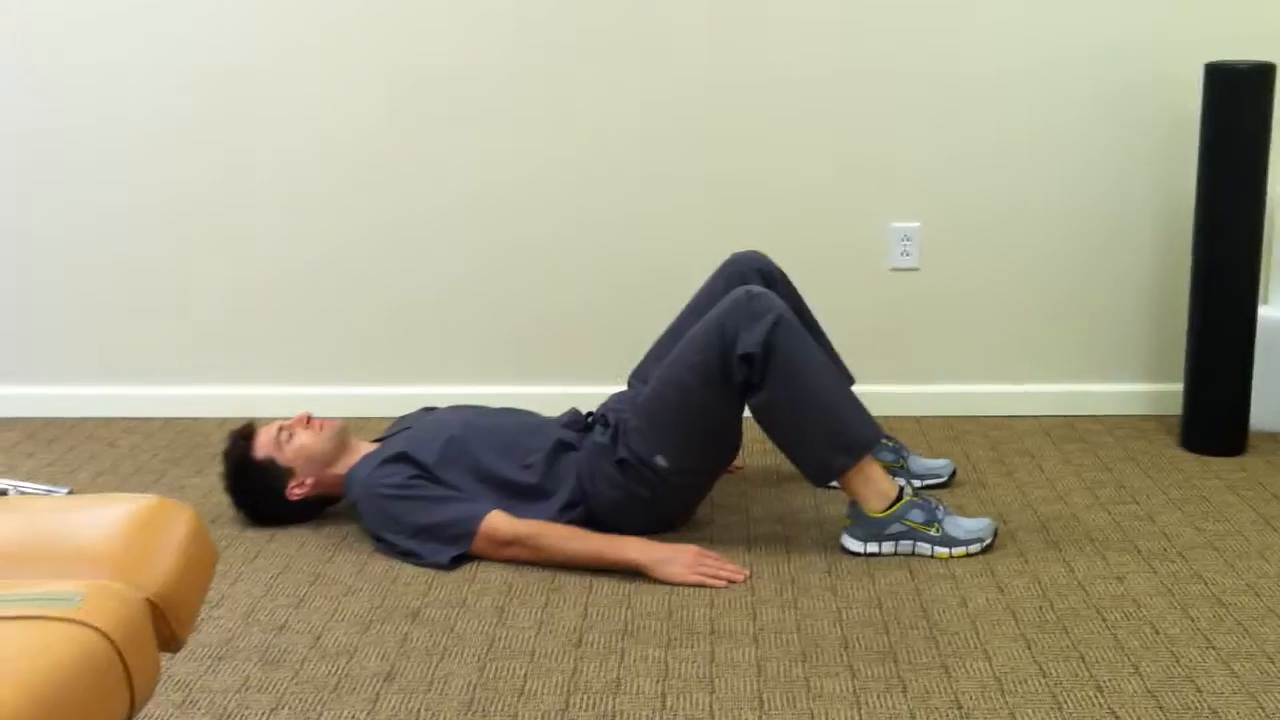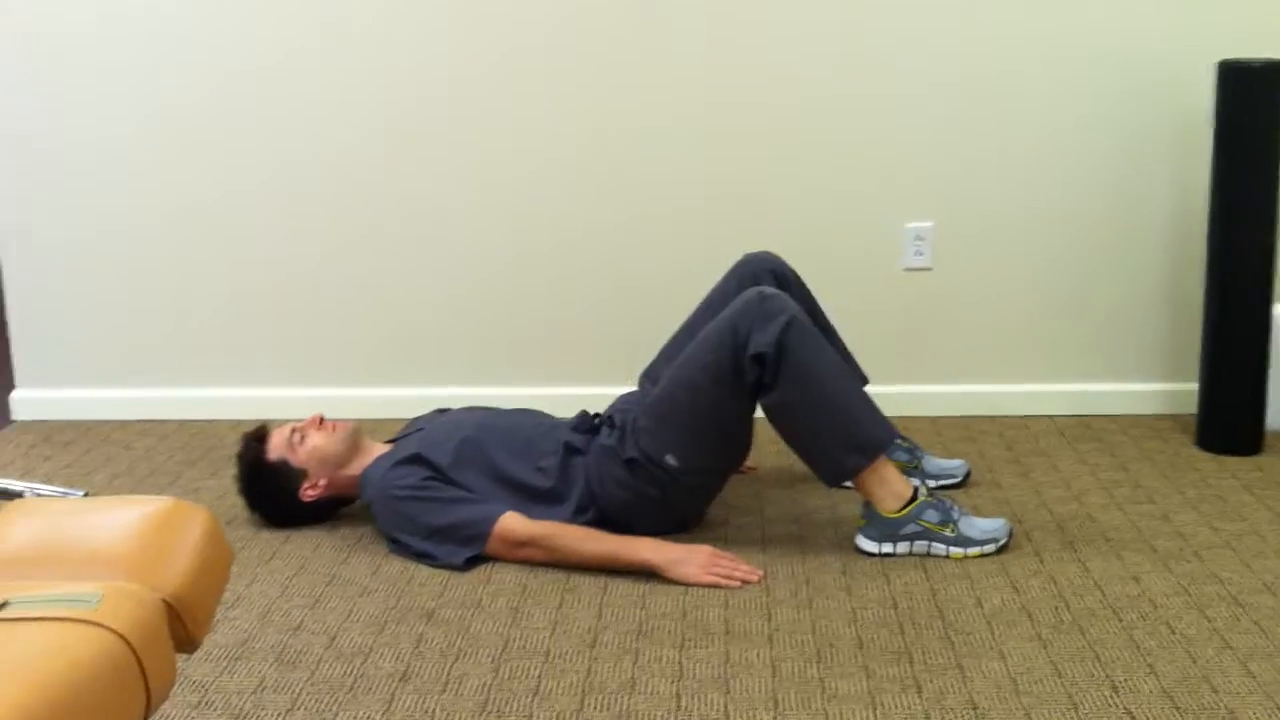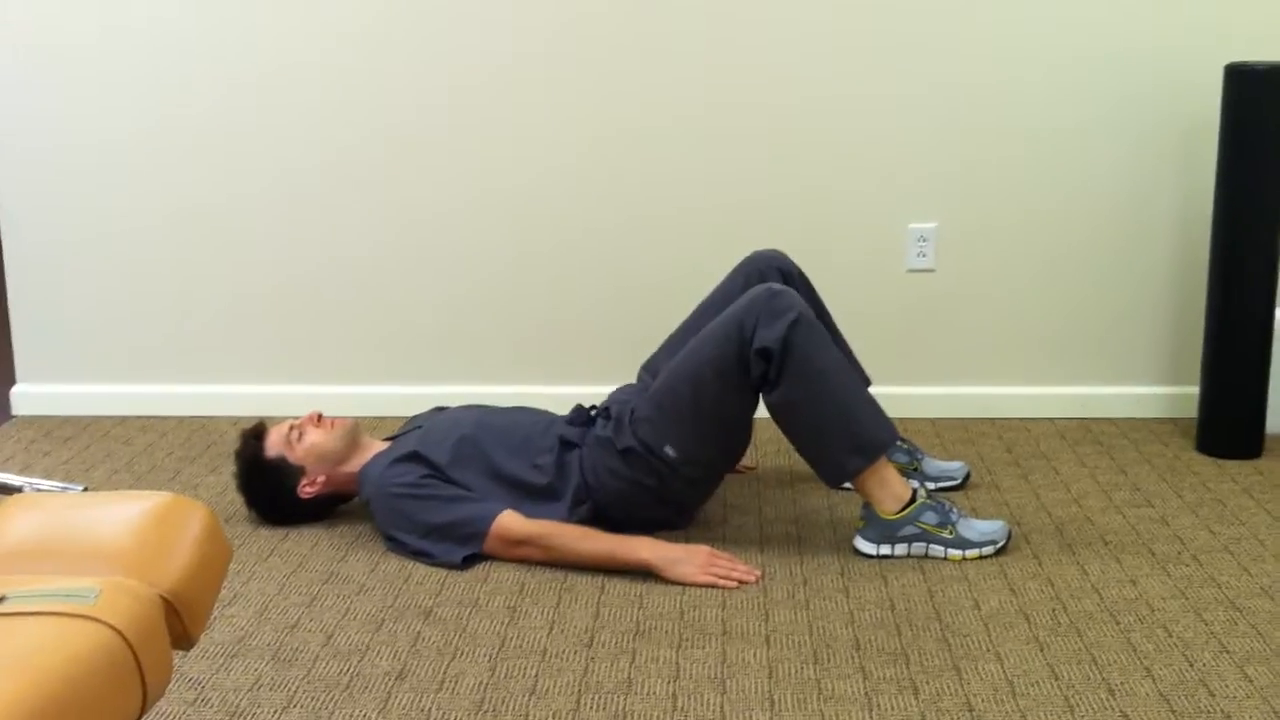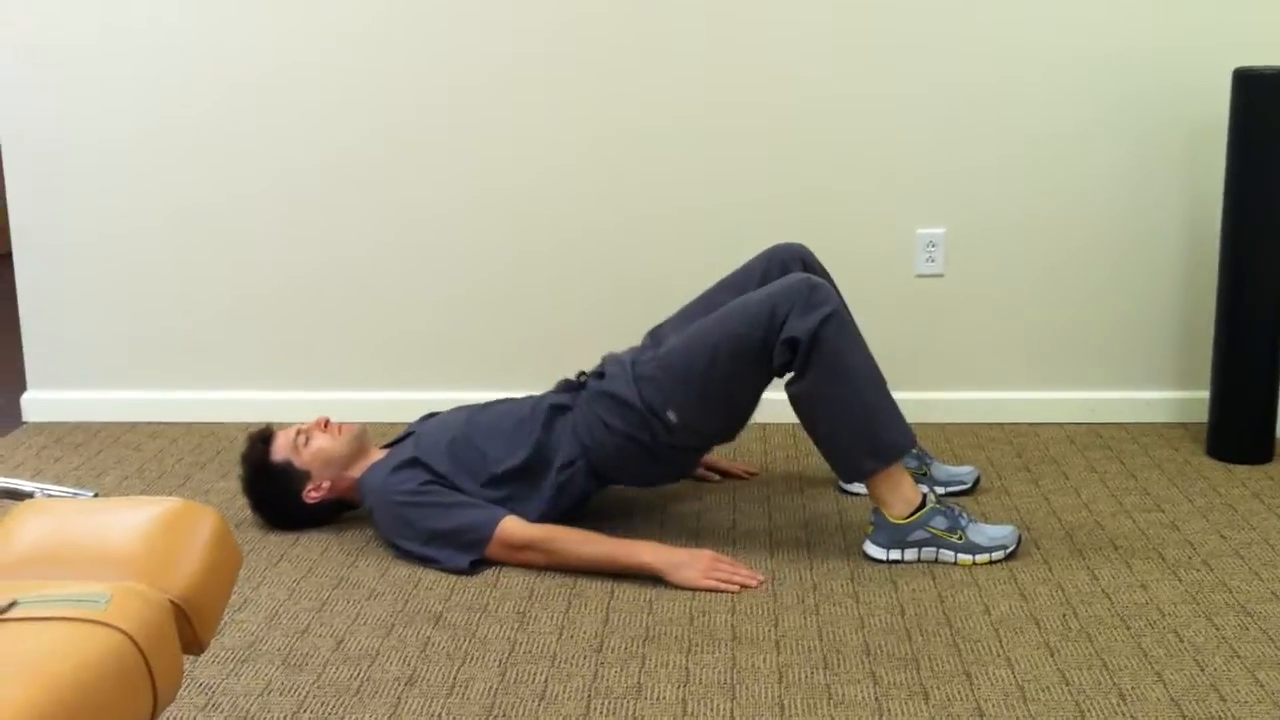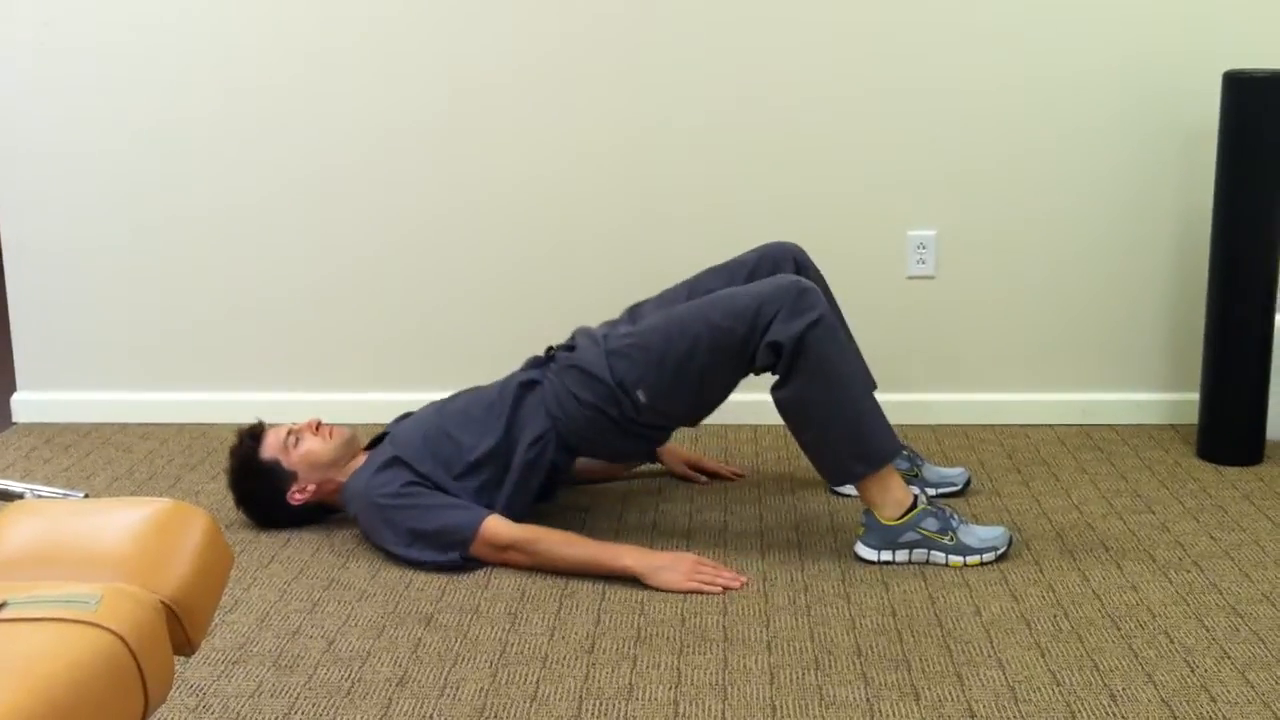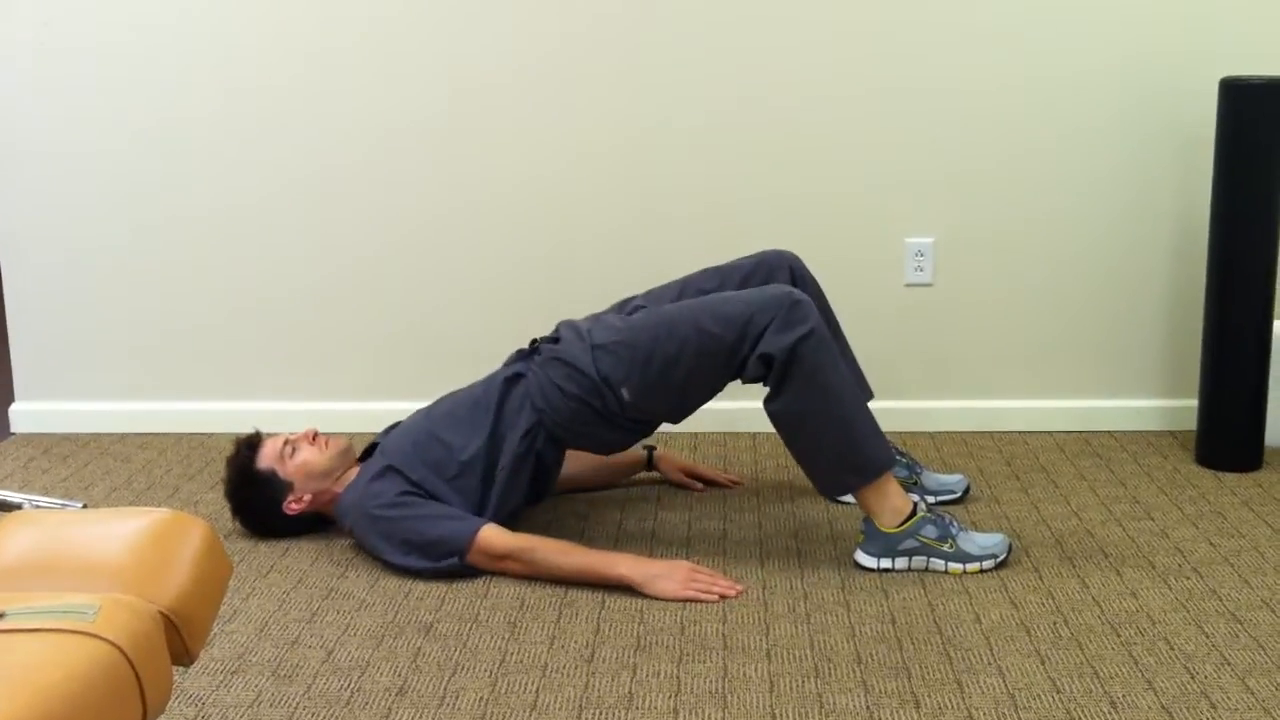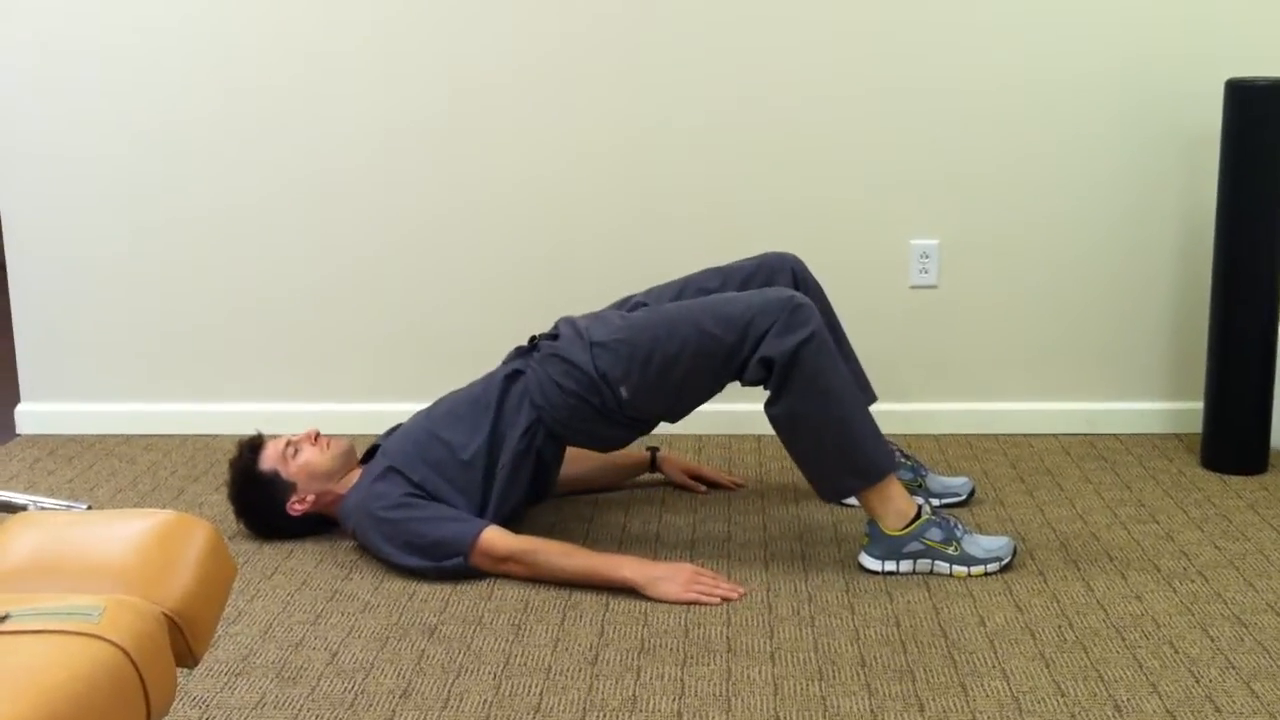
dt=0.3s
person 1, frame 1
left shoulder: (403, 437)
right shoulder: (382, 493)
right elbow: (506, 537)
left wrist: (693, 427)
right wrist: (645, 553)
left hip: (610, 429)
right hip: (625, 480)
left knee: (748, 273)
right knee: (752, 317)
left ankle: (861, 447)
right ankle: (881, 507)
person 1, frame 2
left shoulder: (417, 438)
right shoulder: (395, 492)
right elbow: (521, 538)
left wrist: (711, 426)
right wrist: (660, 554)
left hip: (621, 429)
right hip: (635, 481)
left knee: (761, 274)
right knee: (763, 320)
left ankle: (876, 446)
right ankle: (894, 508)
person 1, frame 3
left shoulder: (413, 438)
right shoulder: (393, 492)
right elbow: (520, 537)
left wrist: (697, 436)
right wrist: (656, 554)
left hip: (615, 425)
right hip: (627, 473)
left knee: (769, 271)
right knee: (772, 314)
left ankle: (875, 450)
right ankle: (894, 509)
person 1, frame 4
left shoulder: (412, 447)
right shoulder: (395, 497)
right elbow: (523, 542)
left wrist: (681, 445)
right wrist: (661, 559)
left hip: (610, 393)
right hip: (619, 428)
left knee: (788, 266)
right knee: (802, 306)
left ankle: (882, 453)
right ankle: (903, 514)
person 1, frame 5
left shoulder: (395, 448)
right shoulder: (378, 499)
right elbow: (507, 541)
left wrist: (654, 452)
right wrist: (643, 562)
left hip: (592, 369)
right hip: (590, 396)
left knee: (782, 266)
right knee: (791, 308)
left ankle: (874, 454)
right ankle: (894, 515)
person 1, frame 6
left shoulder: (386, 459)
right shoulder: (372, 508)
right elbow: (502, 550)
left wrist: (648, 461)
right wrist: (638, 571)
left knee: (777, 274)
right knee: (781, 319)
left ankle: (870, 459)
right ankle: (894, 523)
person 1, frame 7
left shoulder: (389, 460)
right shoulder: (376, 510)
right elbow: (505, 552)
left wrist: (652, 461)
right wrist: (642, 573)
left knee: (779, 277)
right knee: (782, 322)
left ankle: (871, 458)
right ankle: (898, 525)
